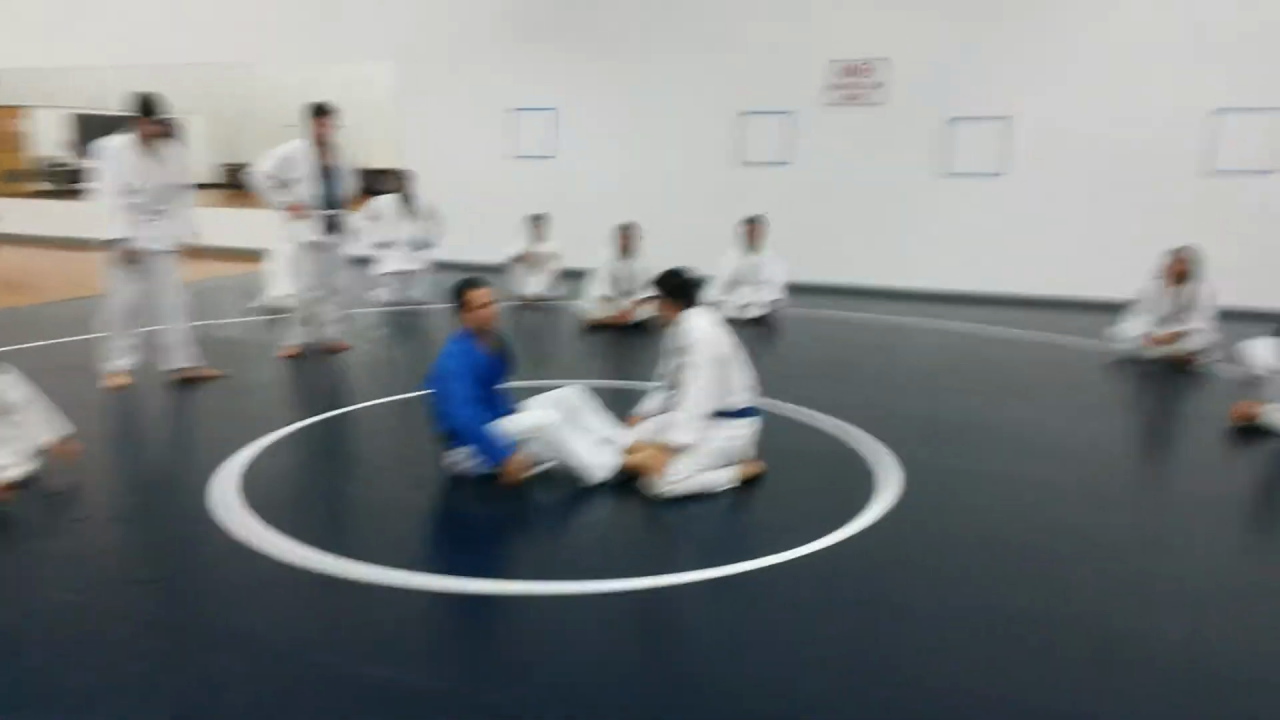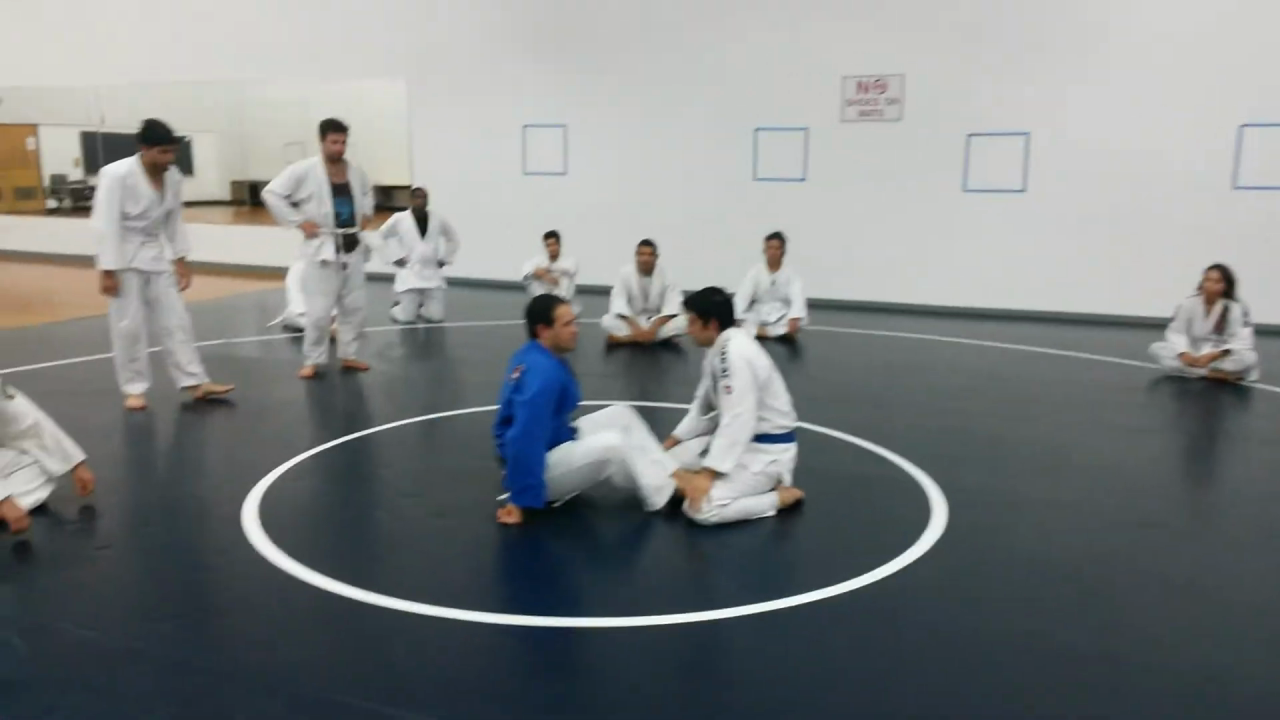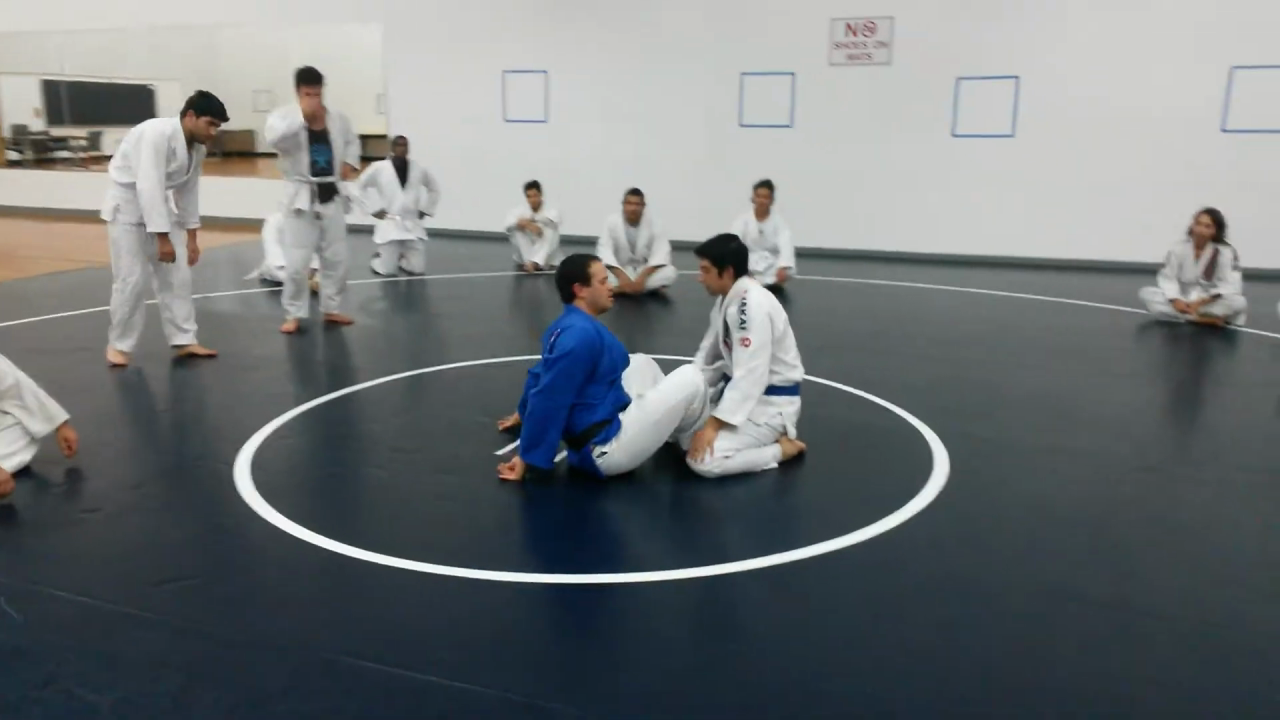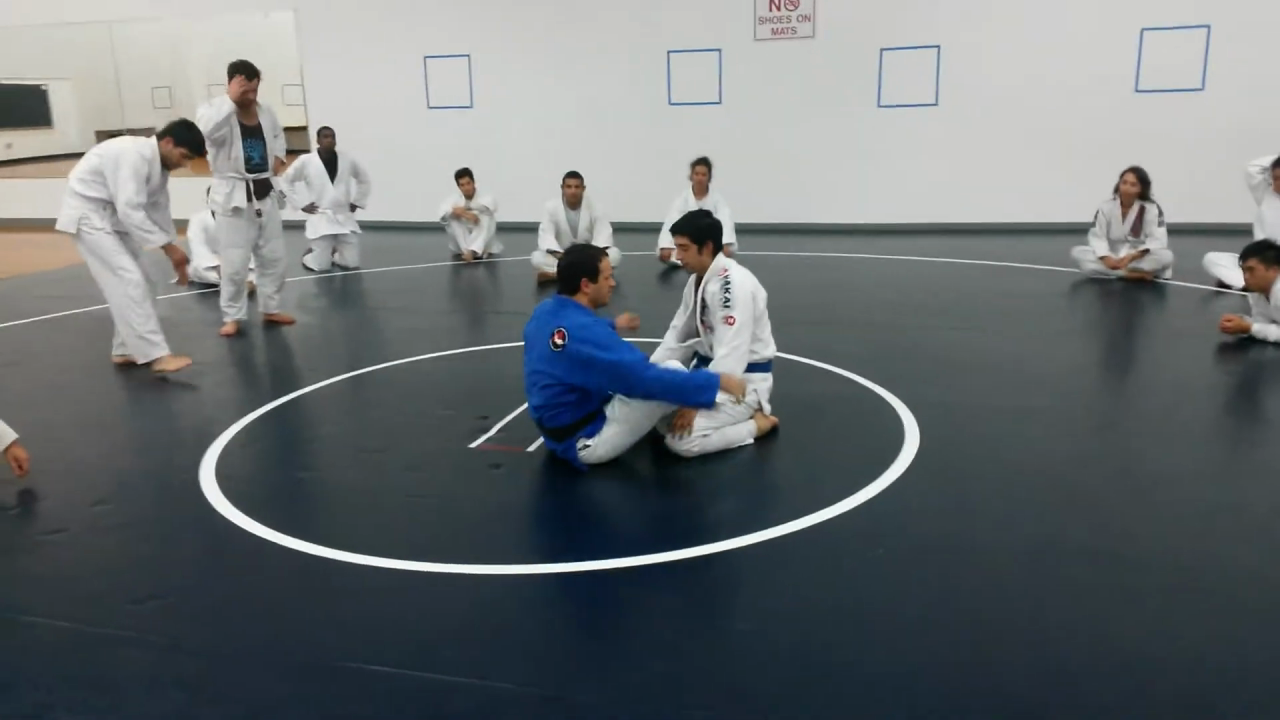
dt=0.5s
person 1, frame 1
left shoulder: (174, 152)
right shoulder: (113, 148)
left elbow: (181, 197)
right elbow: (110, 196)
left wrist: (187, 237)
right wrist: (119, 240)
left hip: (160, 237)
right hip: (128, 237)
left knee: (173, 299)
right knee: (123, 302)
left ankle: (182, 363)
right ankle: (119, 366)
person 1, frame 2
left shoulder: (172, 177)
right shoulder: (116, 175)
left elbow: (174, 221)
right elbow: (105, 225)
left wrist: (181, 261)
right wrist: (108, 272)
left hip: (156, 255)
right hip: (123, 258)
left knee: (175, 319)
right knee: (128, 325)
left ankle: (196, 382)
right ankle: (134, 388)
person 1, frame 3
left shoulder: (196, 147)
right shoulder: (156, 134)
left elbow: (188, 191)
right elbow: (149, 187)
left wrist: (192, 237)
right wrist: (162, 238)
left hip: (158, 207)
right hip: (127, 206)
left knee: (178, 275)
right knee: (132, 278)
left ankle: (184, 340)
right ankle: (119, 344)
person 1, frame 4
left shoulder: (158, 163)
right shoulder: (135, 155)
left elbow: (160, 212)
right elbow: (131, 209)
left wrist: (175, 257)
right wrist: (169, 247)
left hip: (111, 214)
right hip: (87, 214)
left knee: (133, 282)
right knee: (128, 282)
left ankle: (126, 350)
right ankle: (158, 355)
person 2, frame 1
left shoulder: (336, 153)
right shoulder: (292, 152)
left elbow: (349, 180)
right elbow: (259, 174)
left wrist: (345, 199)
right wrist: (284, 203)
left hip: (333, 227)
right hip: (306, 228)
left knee: (331, 287)
right knee: (304, 288)
left ankle: (327, 336)
right ankle: (294, 340)
person 2, frame 2
left shoulder: (354, 171)
right shoulder: (304, 170)
left elbow: (367, 193)
right elbow: (271, 194)
left wrist: (365, 215)
right wrist: (298, 221)
left hip: (352, 247)
right hip: (322, 249)
left knee: (354, 306)
right knee: (319, 311)
left ankle: (348, 355)
right ankle: (313, 360)
person 2, frame 3
left shoulder: (337, 118)
right shoulder: (284, 115)
left elbow: (352, 142)
right elbow: (274, 137)
left wrist: (350, 164)
right wrist: (302, 114)
left hip: (332, 196)
right hip: (302, 197)
left knee: (337, 258)
right knee: (297, 262)
left ankle: (331, 309)
right ankle: (294, 314)
person 2, frame 4
left shoulder: (264, 111)
right shoulder: (213, 108)
left elbow: (277, 136)
right elbow: (207, 129)
left wrist: (278, 157)
right wrist: (230, 100)
left hip: (265, 192)
right hip: (234, 194)
left knee: (273, 256)
right knee: (235, 262)
left ankle: (270, 308)
right ankle: (232, 316)
person 3, frame 1
left shoulder: (699, 330)
right shoulder: (683, 327)
left elbow: (699, 394)
right elbow: (669, 384)
left wrist: (669, 448)
right wrist: (638, 418)
left hip: (728, 426)
right hip: (699, 416)
left knee: (661, 481)
right knee: (629, 443)
left ankle: (740, 471)
person 3, frame 2
left shoulder: (736, 353)
right shoulder: (720, 349)
left elbow: (738, 421)
right elbow: (704, 407)
left wrist: (708, 474)
right wrist: (671, 442)
left hip: (766, 451)
right hip: (734, 439)
left knee: (701, 509)
left ankle: (781, 496)
person 3, frame 3
left shoulder: (754, 306)
right shoulder: (727, 300)
left elbow: (751, 375)
right elbow: (708, 357)
left wrist: (714, 425)
left hip: (770, 403)
left knee: (704, 461)
left ankle: (784, 447)
person 3, frame 4
left shoulder: (735, 284)
right shoulder: (698, 278)
left elbow: (732, 355)
right elbow: (679, 334)
left wrist: (694, 404)
left hip: (743, 379)
left knee: (682, 441)
left ankle: (758, 422)
person 4, frame 1
left shoulder: (491, 340)
right shoulder: (458, 357)
right elbow: (465, 417)
right wrist: (503, 456)
right hip: (470, 446)
left knee: (572, 397)
right knee: (546, 423)
left ankle: (627, 448)
right ankle: (612, 465)
person 4, frame 2
left shoulder: (532, 358)
right shoulder: (543, 372)
right elbow: (525, 437)
right wrist: (521, 500)
right hip: (538, 466)
left knee: (622, 415)
right knee: (611, 446)
left ankle: (672, 475)
right ankle: (667, 493)
person 4, frame 3
left shoulder: (566, 325)
right shoulder: (582, 334)
left elbow: (539, 377)
right elbow: (547, 399)
left wrist: (524, 414)
right wrist: (529, 459)
left hip: (598, 430)
right hip: (606, 450)
left knee: (641, 364)
person 4, frame 4
left shoulder: (546, 311)
right shoulder: (586, 332)
right elbow: (647, 378)
left wrist: (609, 327)
left hip: (558, 426)
right hip: (585, 441)
right knee: (671, 383)
